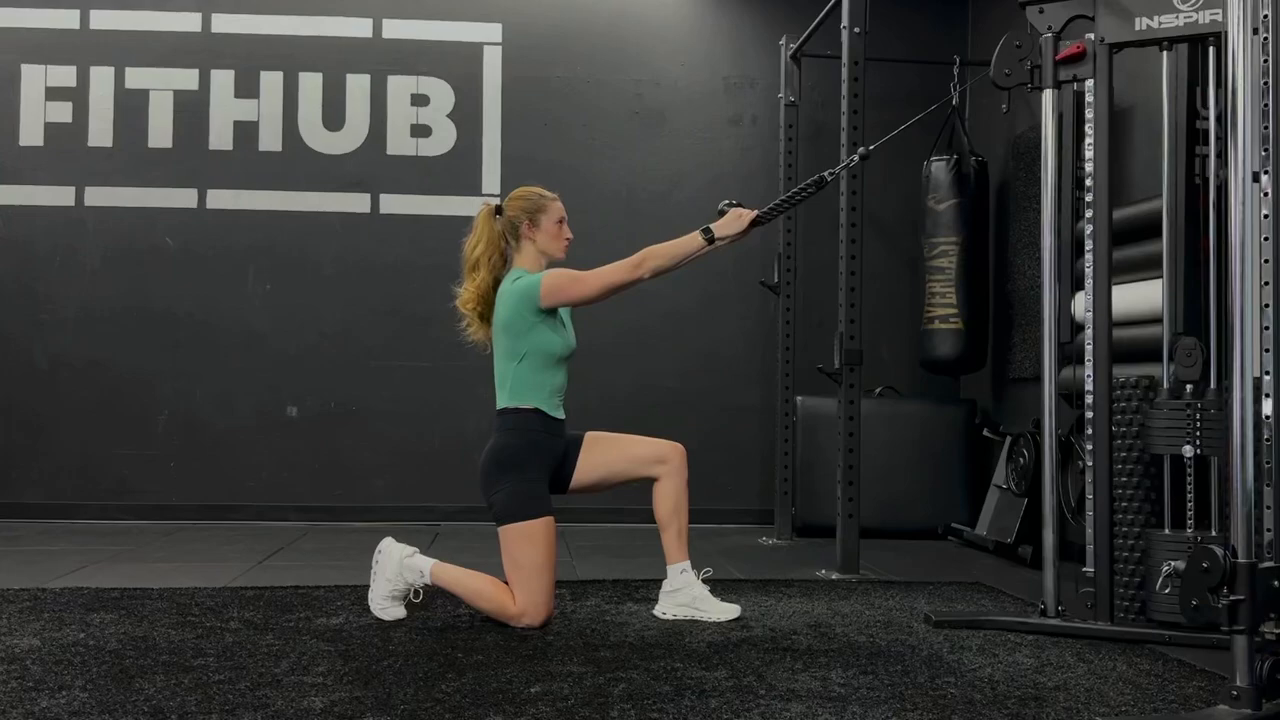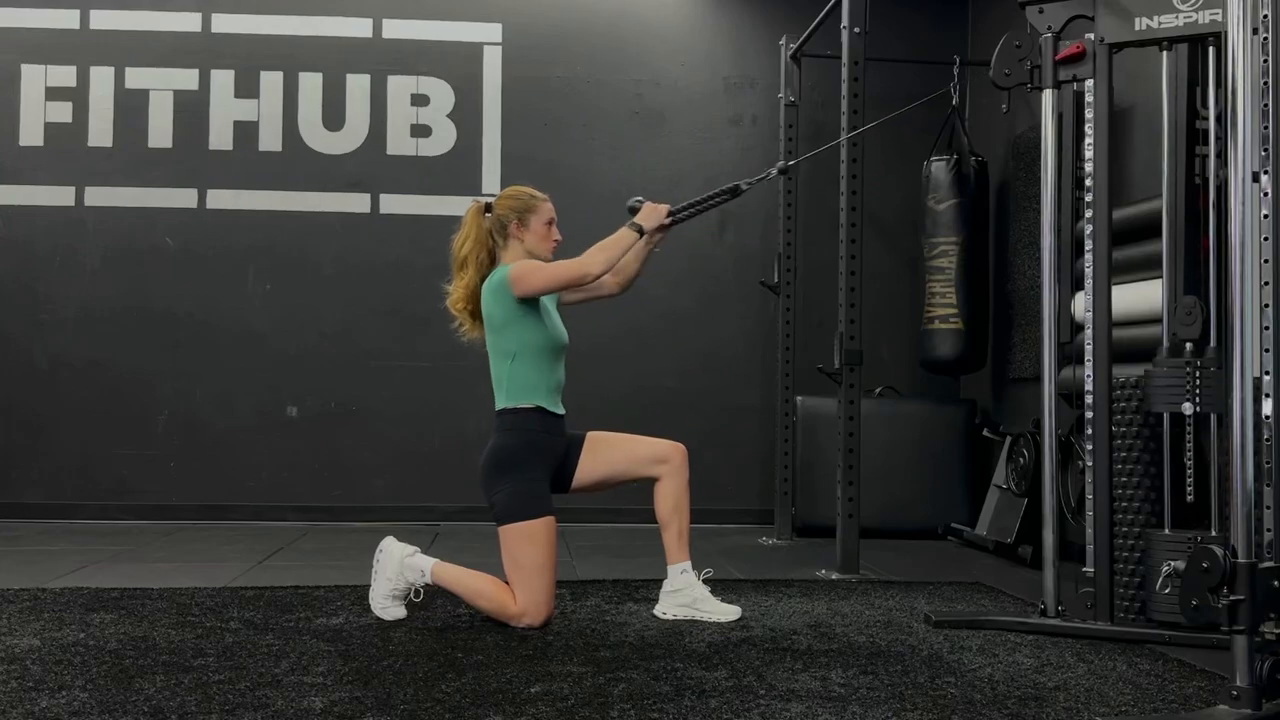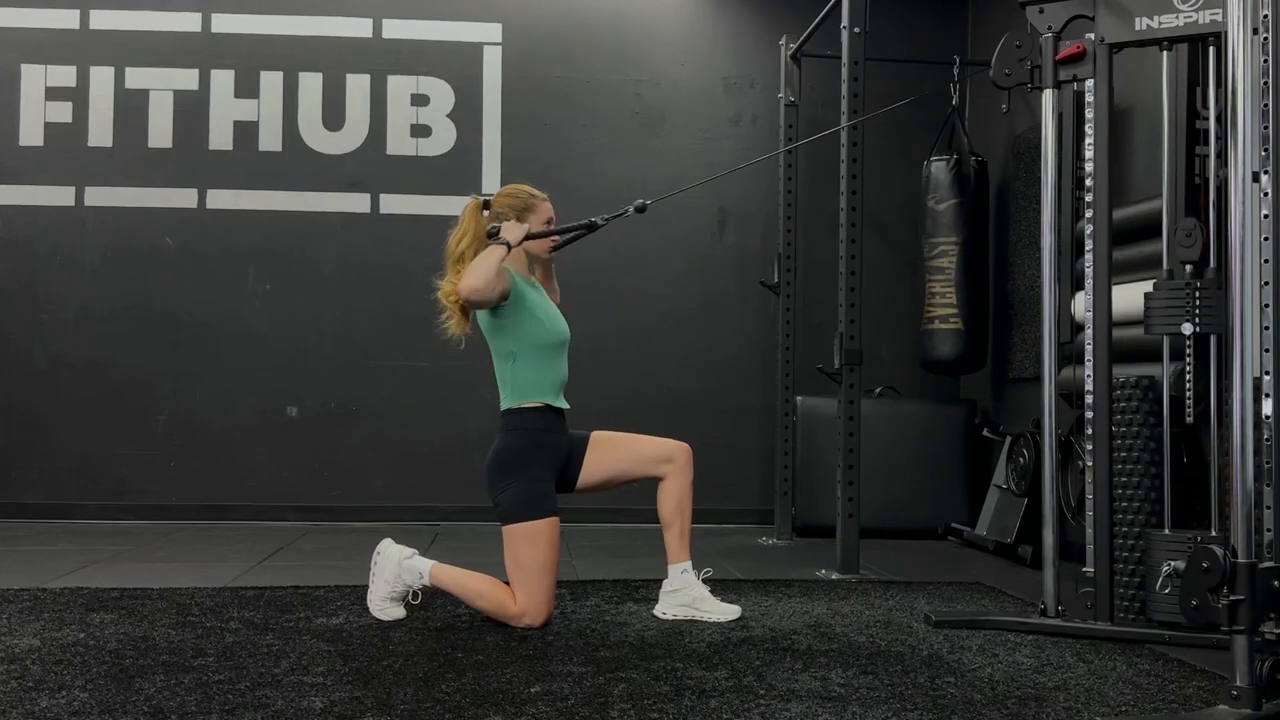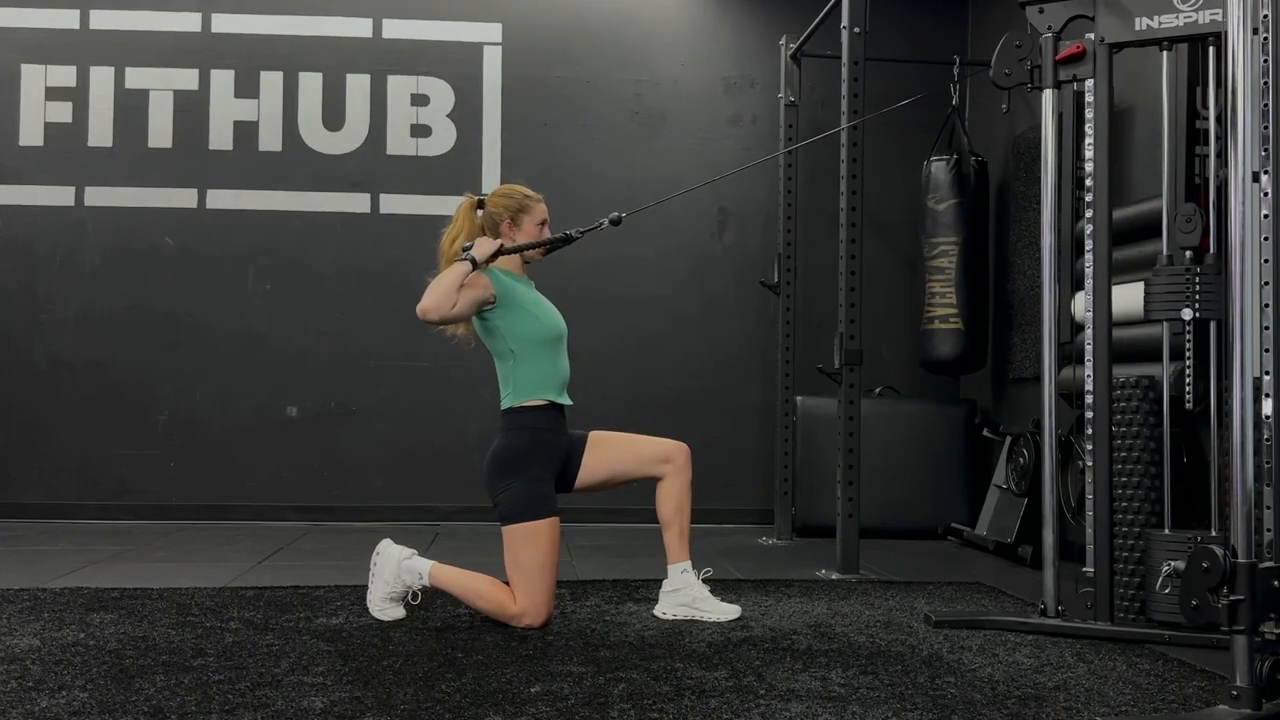
dt=0.3s
person 1, frame 1
left shoulder: (547, 286)
right shoulder: (528, 287)
left elbow: (636, 272)
right elbow: (635, 269)
left wrist: (715, 236)
right wrist: (713, 232)
left hip: (551, 444)
right hip: (517, 452)
left knee: (670, 457)
right knee: (530, 613)
left ankle: (680, 590)
right ankle: (411, 567)
person 1, frame 2
left shoulder: (538, 287)
right shoulder: (507, 280)
left elbow: (613, 283)
right elbow: (588, 268)
left wrist: (650, 234)
right wrist: (638, 224)
left hip: (552, 443)
right hip: (517, 451)
left knee: (671, 457)
right knee: (530, 613)
left ankle: (680, 590)
right ankle: (412, 565)
person 1, frame 3
left shoulder: (526, 284)
right shoulder: (499, 282)
left elbow: (548, 302)
right elbow: (470, 290)
left wrist: (544, 261)
right wrist: (504, 243)
left hip: (556, 441)
right hip: (523, 449)
left knee: (676, 457)
right knee: (529, 614)
left ankle: (680, 591)
right ankle: (409, 568)
person 1, frame 4
left shoulder: (518, 284)
right shoulder: (489, 283)
right elbow: (430, 308)
right wrist: (472, 256)
left hip: (554, 441)
right hip: (522, 448)
left knee: (674, 456)
right knee: (530, 614)
left ankle: (680, 590)
right ankle: (409, 568)
